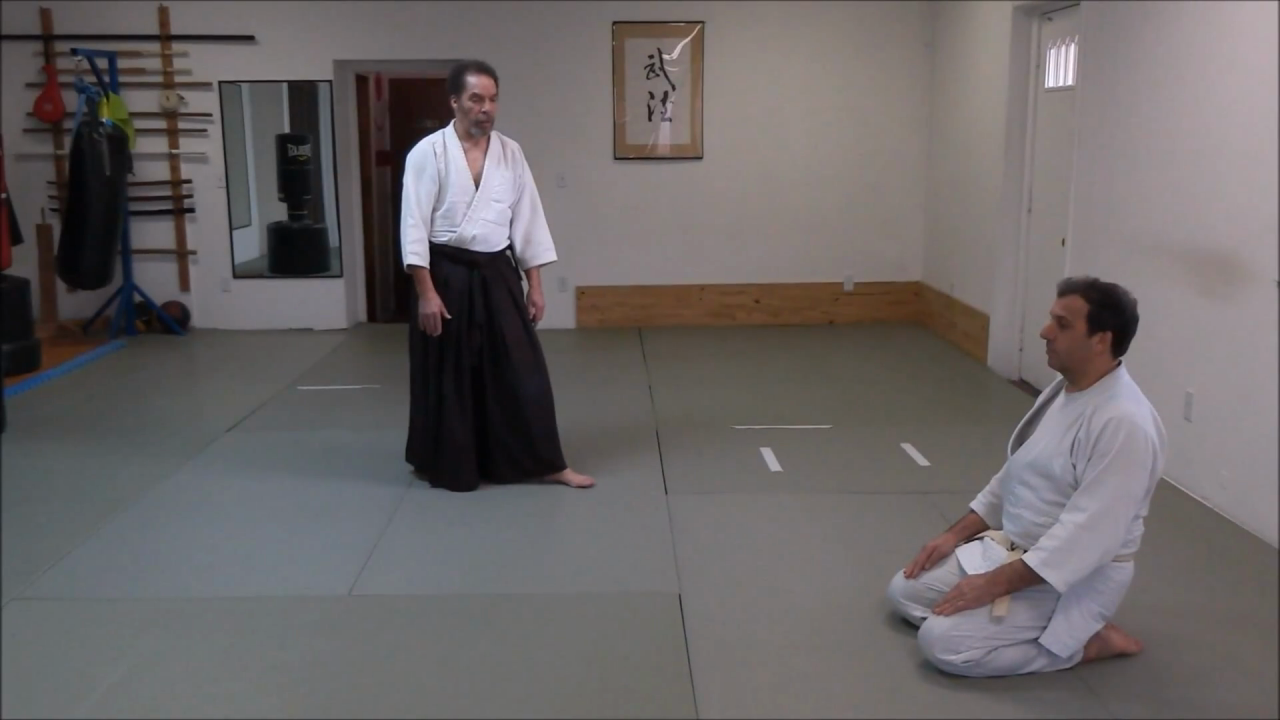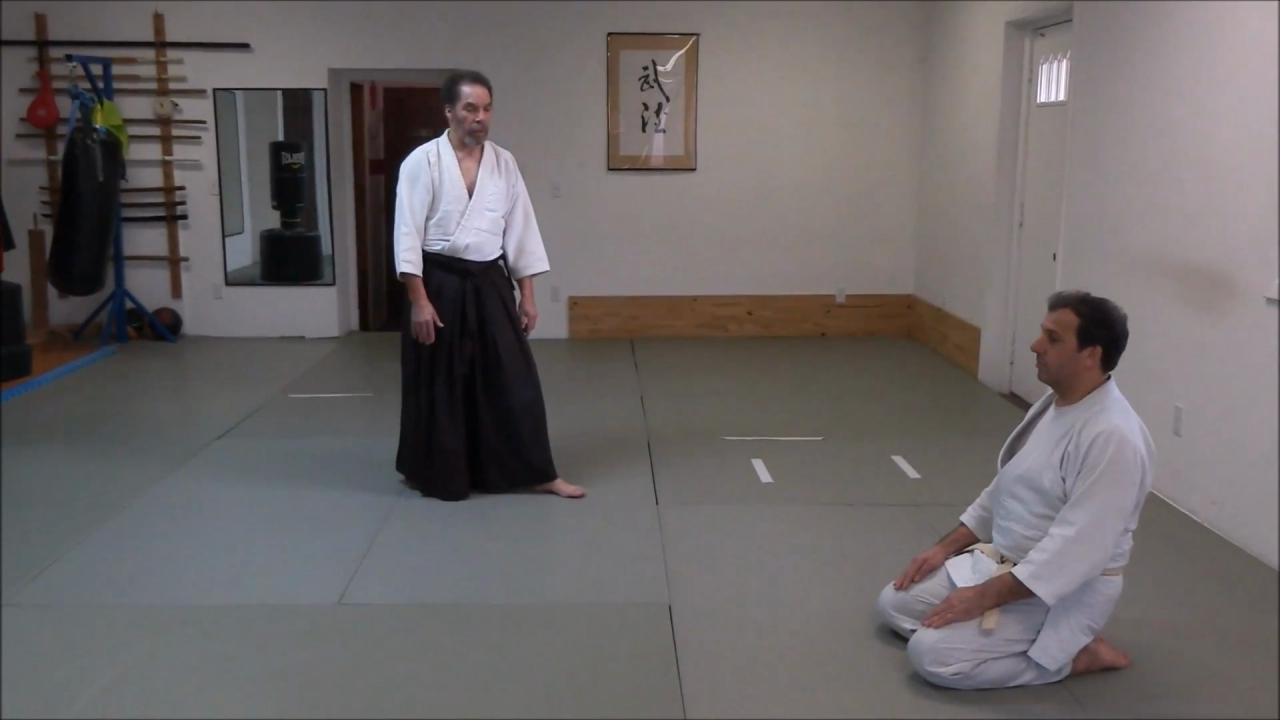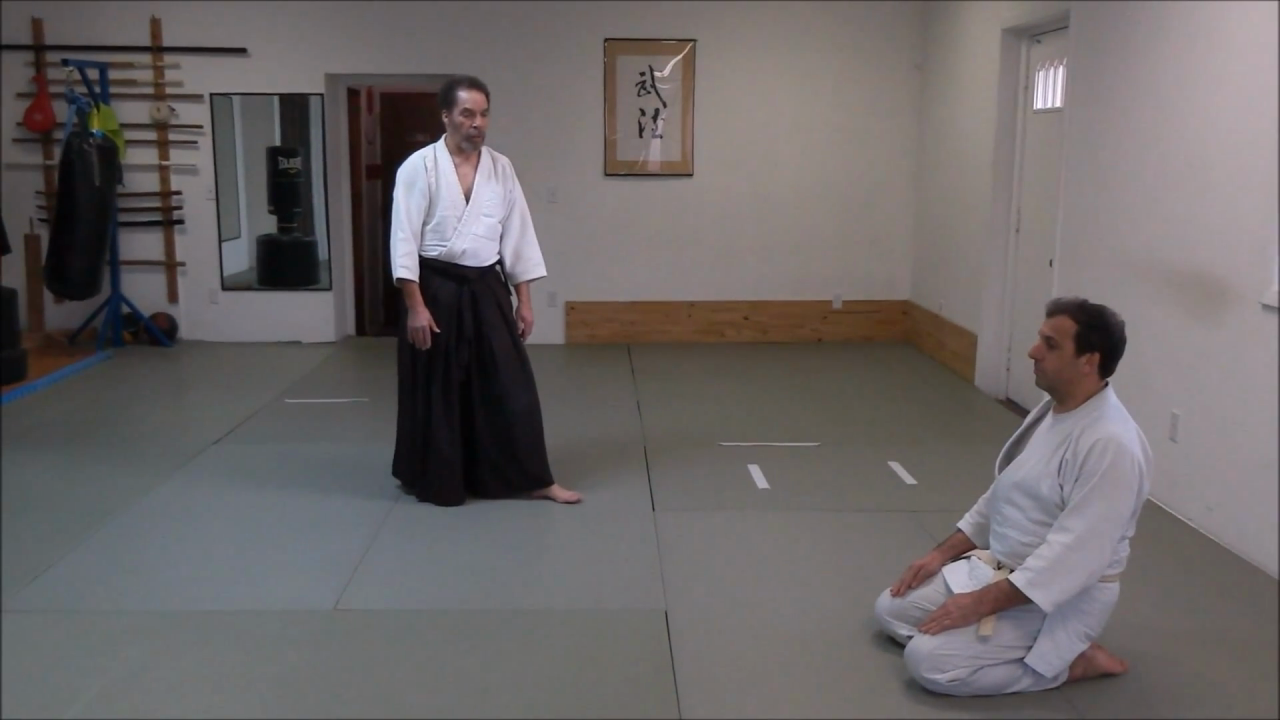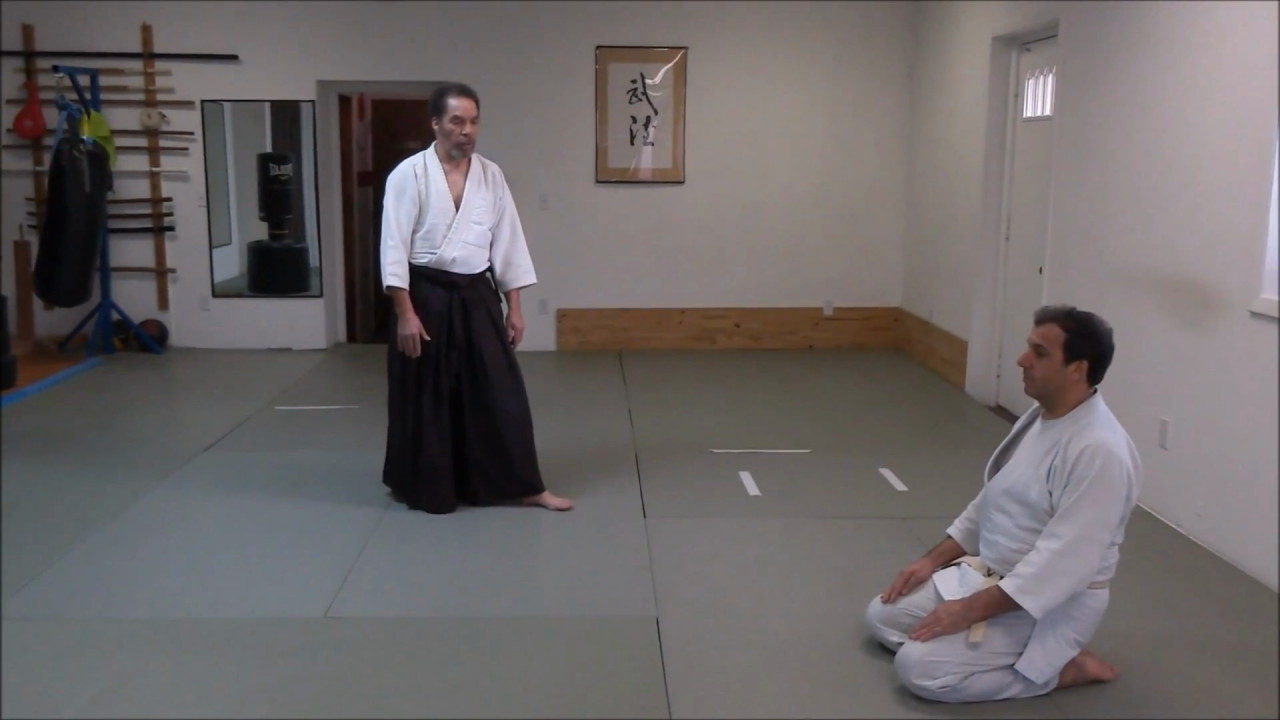
dt=1s
person 1, frame 1
left shoulder: (510, 152)
right shoulder: (429, 152)
left elbow: (527, 219)
right elbow: (414, 225)
left wrist: (534, 285)
right wrist: (426, 292)
left hip: (497, 275)
right hip: (448, 276)
left knee: (522, 372)
right knee: (447, 379)
left ankle: (547, 463)
right ankle: (446, 465)
person 1, frame 2
left shoulder: (503, 162)
right shoulder: (423, 162)
left elbow: (520, 229)
right elbow: (408, 234)
left wrist: (527, 294)
right wrist: (419, 300)
left hip: (490, 285)
right hip: (440, 286)
left knee: (514, 381)
right knee: (439, 386)
left ankle: (539, 474)
right ankle: (438, 474)
person 1, frame 3
left shoulder: (501, 167)
right shoulder: (420, 167)
left elbow: (517, 235)
right elbow: (404, 239)
left wrist: (523, 299)
right wrist: (415, 306)
left hip: (487, 290)
right hip: (436, 291)
left knee: (511, 387)
right knee: (436, 392)
left ankle: (535, 479)
right ankle: (434, 479)
person 1, frame 4
left shoulder: (491, 175)
right shoulder: (409, 174)
left elbow: (507, 242)
right elbow: (394, 246)
left wrist: (513, 307)
right wrist: (405, 313)
left hip: (477, 297)
right hip: (426, 298)
left knee: (501, 394)
right knee: (426, 400)
left ankle: (526, 486)
right ankle: (425, 486)
person 2, frame 1
left shoulder: (1123, 424)
right shoulder: (1063, 389)
left elbow: (1086, 535)
right elbow: (1016, 474)
left wrist: (994, 585)
right wrist: (955, 535)
left hip: (1074, 576)
left knee: (943, 641)
right knee: (906, 592)
left ankle: (1088, 640)
right ankle: (1072, 630)
person 2, frame 2
left shoulder: (1112, 437)
right shoulder: (1054, 403)
left elbow: (1076, 549)
right elbow: (1005, 488)
left wrist: (984, 597)
right wrist: (946, 547)
left hip: (1062, 590)
left knee: (933, 654)
right knee: (896, 603)
left ankle: (1076, 653)
person 2, frame 3
left shoulder: (1110, 445)
right shoulder: (1052, 409)
left elbow: (1074, 556)
right elbow: (1003, 494)
left wrist: (981, 604)
right wrist: (943, 553)
left hip: (1059, 597)
left knee: (929, 661)
right knee: (893, 609)
left ankle: (1073, 659)
right ankle: (1057, 649)
person 2, frame 4
left shoulder: (1098, 451)
right shoulder: (1040, 417)
left elbow: (1064, 562)
right elbow: (992, 500)
left wrist: (971, 611)
right wrist: (933, 560)
left hip: (1049, 603)
left knee: (920, 667)
right knee: (883, 617)
left ankle: (1062, 666)
right ankle: (1048, 656)
